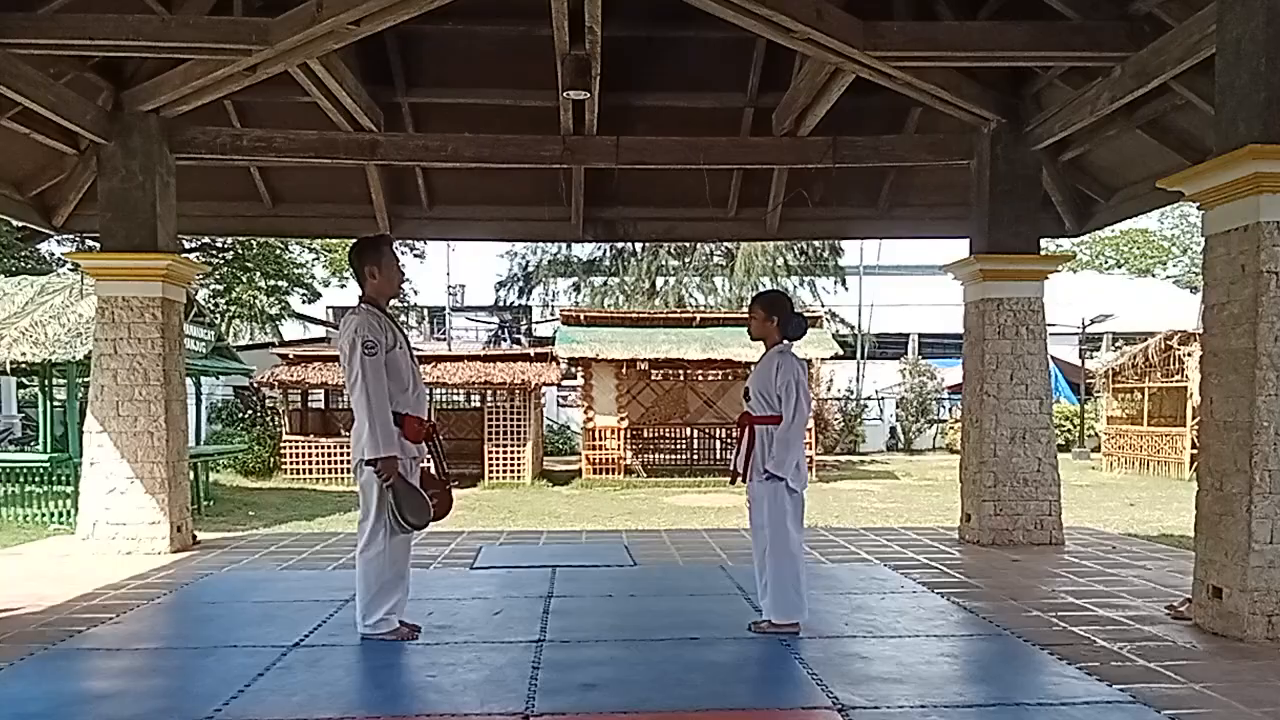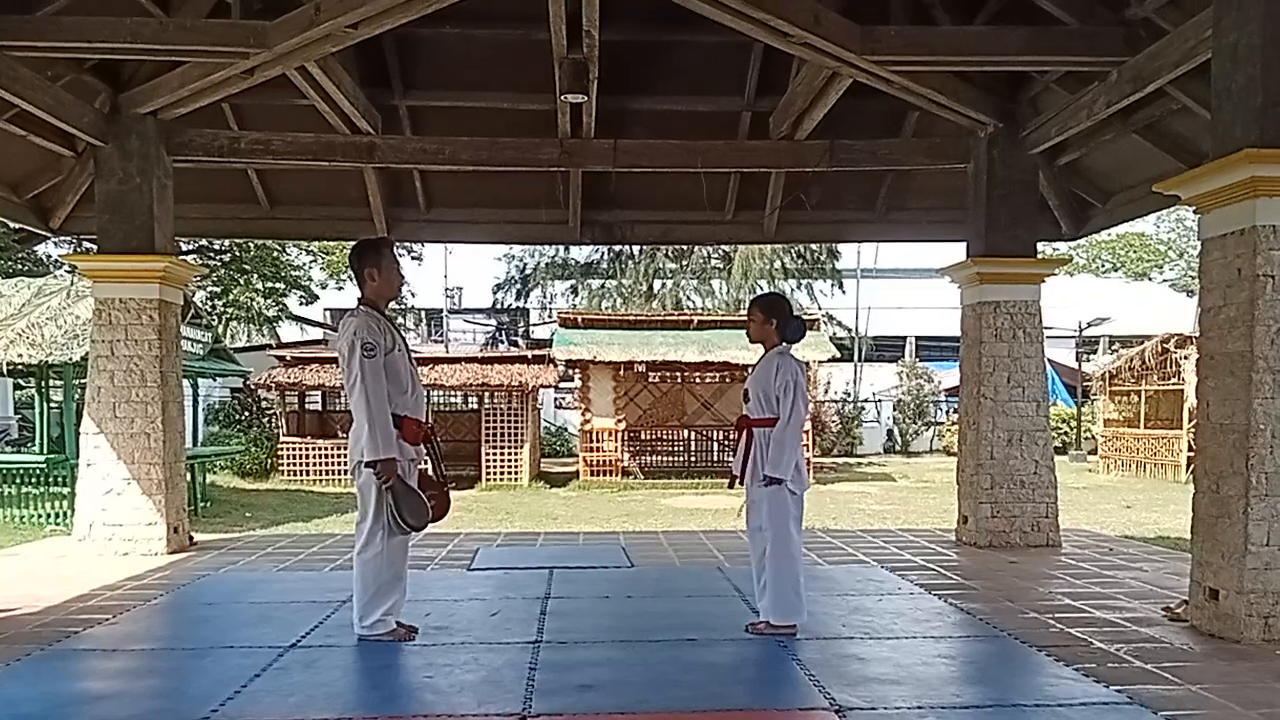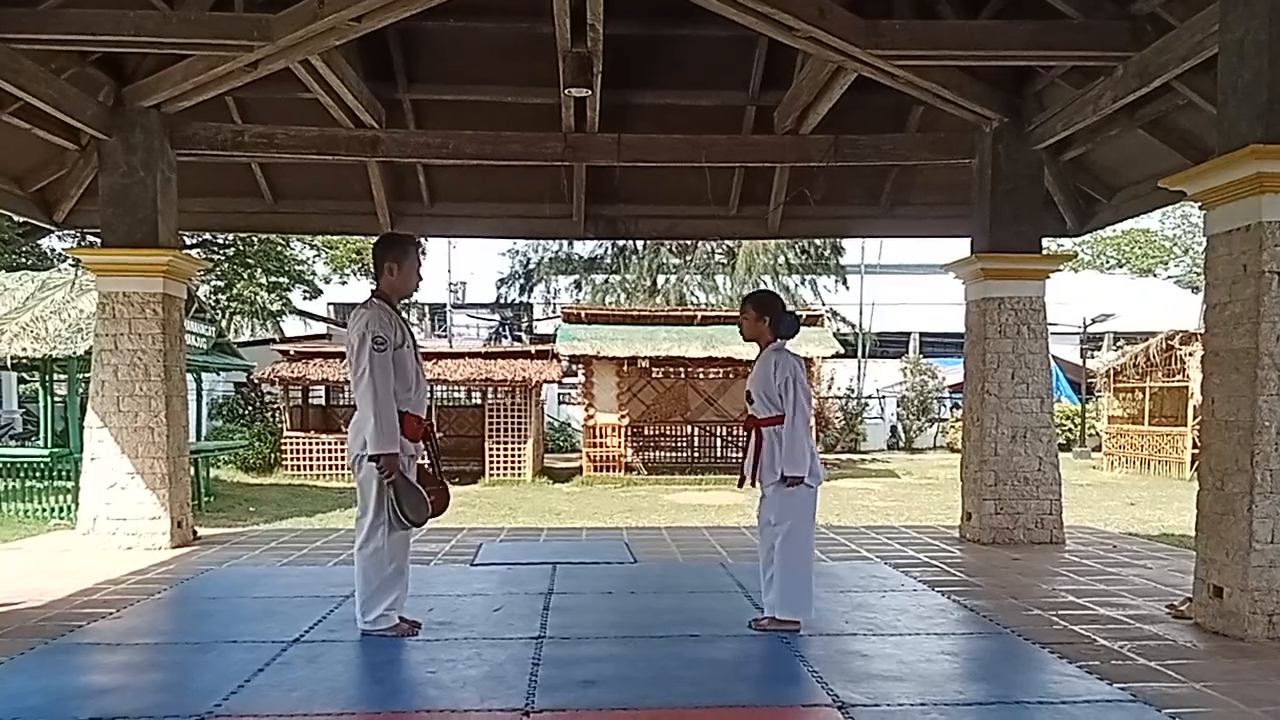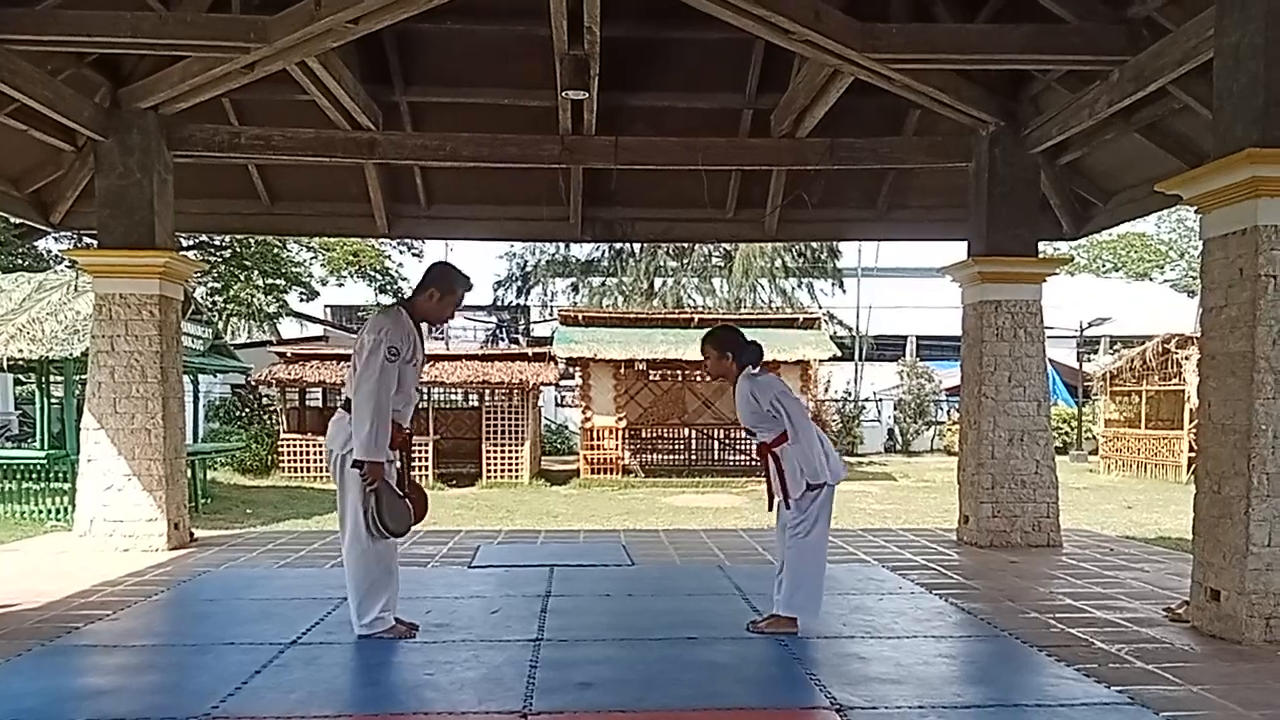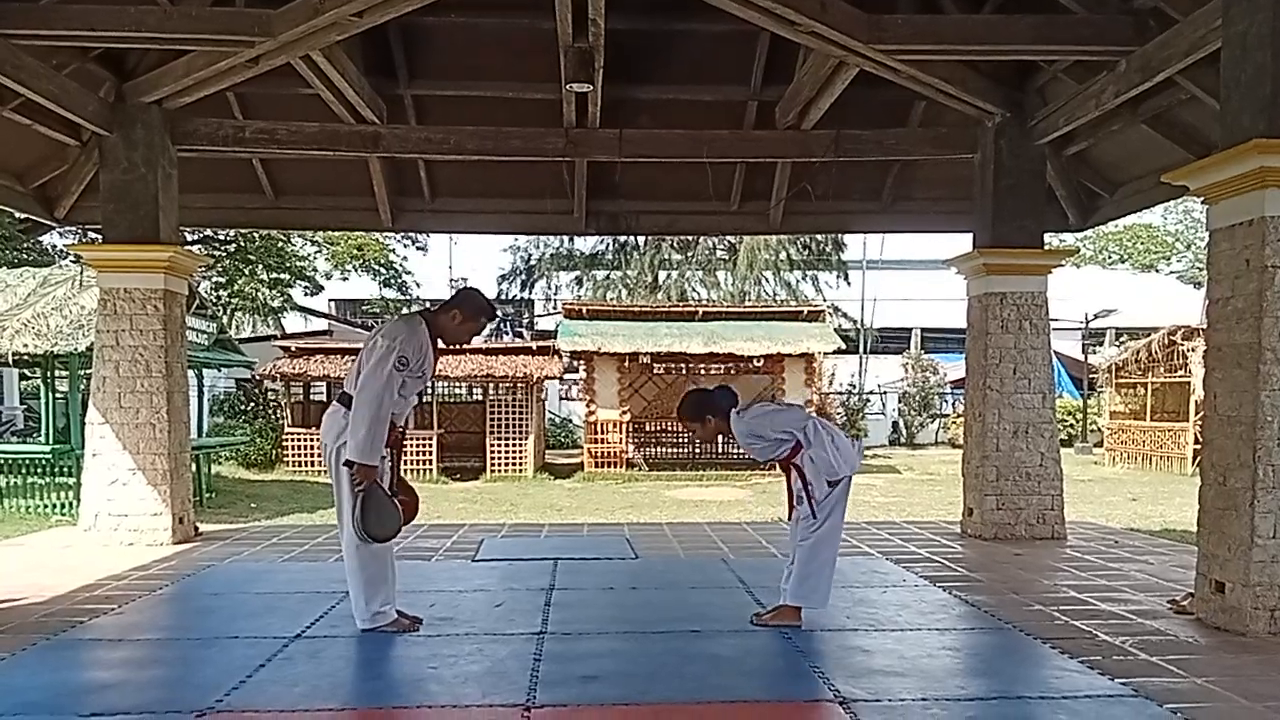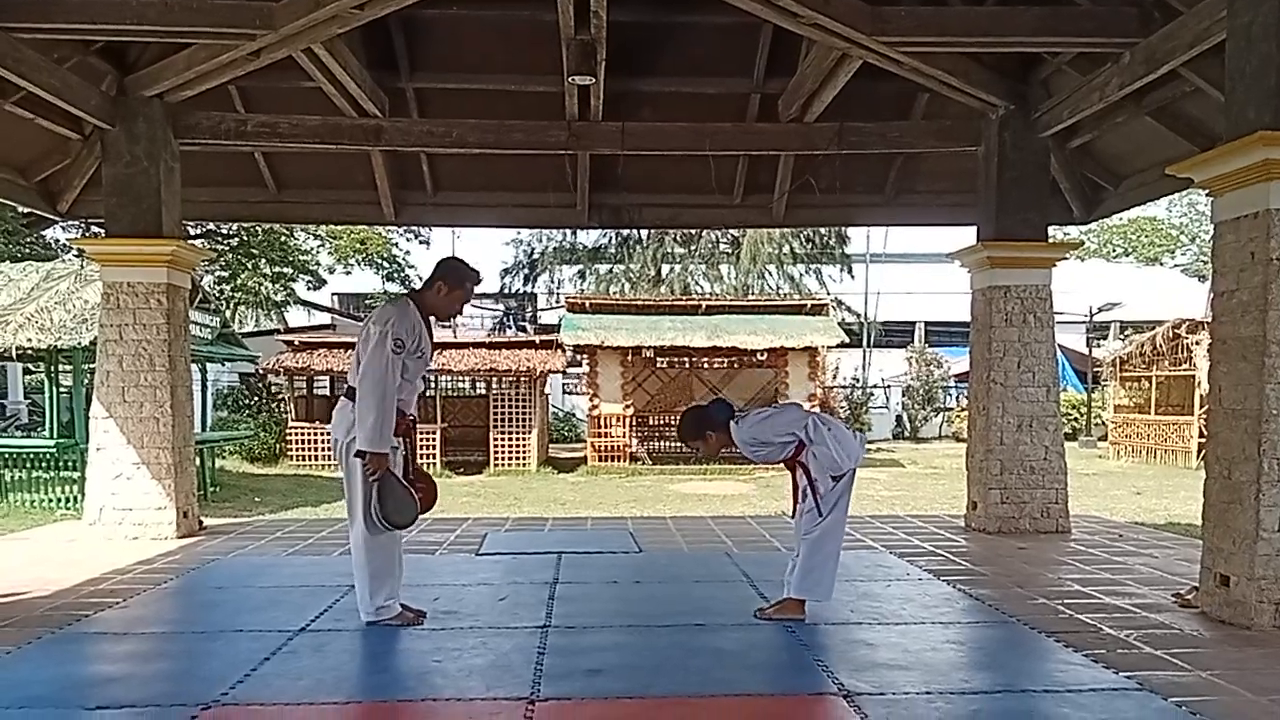
dt=0.3s
person 1, frame 1
left shoulder: (383, 322)
right shoulder: (363, 326)
right elbow: (369, 395)
right wrist: (385, 454)
left hip: (399, 442)
right hip: (383, 444)
left knee: (395, 533)
right knee: (381, 532)
left ankle: (386, 615)
right ankle: (375, 621)
person 1, frame 2
left shoulder: (381, 324)
right shoulder: (362, 327)
right elbow: (368, 398)
right wrist: (383, 455)
left hip: (399, 443)
right hip: (383, 446)
left knee: (394, 534)
right knee: (379, 534)
left ankle: (384, 616)
right ankle: (372, 623)
person 1, frame 3
left shoulder: (391, 317)
right shoulder: (372, 320)
right elbow: (374, 391)
right wrist: (386, 450)
left hip: (398, 438)
right hip: (381, 440)
left knee: (395, 529)
right knee: (379, 530)
left ankle: (386, 611)
right ankle: (376, 618)
person 1, frame 4
left shoulder: (405, 327)
right shoulder: (391, 328)
right elbow: (372, 396)
left wrist: (383, 453)
right wrist: (372, 457)
left hip: (375, 442)
right hip: (359, 439)
right knee: (365, 531)
left ankle: (380, 612)
right ankle: (371, 620)
person 1, frame 5
left shoulder: (421, 337)
right shoulder: (406, 337)
right elbow: (372, 398)
left wrist: (376, 454)
right wrist: (365, 458)
left hip: (368, 434)
right hip: (353, 432)
left ankle: (382, 607)
right ankle: (375, 614)
person 1, frame 6
left shoulder: (415, 320)
right shoulder: (397, 319)
right elbow: (375, 386)
left wrist: (387, 445)
right wrist: (375, 448)
left hip: (382, 428)
right hip: (364, 426)
right knee: (372, 518)
left ankle: (386, 600)
right ankle: (378, 607)
person 2, frame 1
left shoulder: (787, 364)
right shoulder: (770, 361)
left elbow: (795, 419)
left wrist: (777, 466)
right wrist: (750, 464)
left hip: (776, 464)
right hip: (762, 463)
left knee: (780, 537)
right knee: (767, 537)
left ankle: (786, 616)
right ankle: (779, 612)
person 2, frame 2
left shoulder: (785, 366)
right shoulder: (768, 363)
left elbow: (790, 421)
left wrist: (776, 469)
left hip: (775, 467)
right hip: (760, 466)
left knee: (779, 539)
right knee: (762, 538)
left ankle: (784, 617)
right ankle: (774, 612)
person 2, frame 3
left shoulder: (782, 362)
right shoulder: (767, 359)
left elbow: (798, 415)
left wrist: (795, 468)
left hip: (790, 463)
right hip: (774, 463)
left knee: (789, 536)
right knee: (773, 535)
left ankle: (788, 614)
right ankle: (780, 610)
person 2, frame 4
left shoulder: (757, 386)
right shoulder: (746, 386)
left elbow: (798, 423)
left wrist: (810, 474)
left hip: (807, 468)
right hip: (792, 469)
left knee: (801, 538)
right knee: (790, 538)
left ankle: (790, 615)
right ankle: (784, 609)
person 2, frame 5
left shoulder: (746, 426)
right shoulder: (740, 423)
left elbow: (799, 421)
right elbow: (790, 416)
left hip: (828, 461)
right hip: (811, 467)
left knee: (812, 534)
right knee: (803, 534)
left ankle: (792, 609)
right ankle: (790, 603)
person 2, frame 6
left shoulder: (746, 434)
right shoulder: (742, 429)
left elbow: (797, 418)
right elbow: (788, 413)
left hip: (831, 455)
right hip: (817, 460)
left knee: (816, 530)
right knee: (808, 530)
left ankle: (795, 602)
right ankle: (793, 597)
